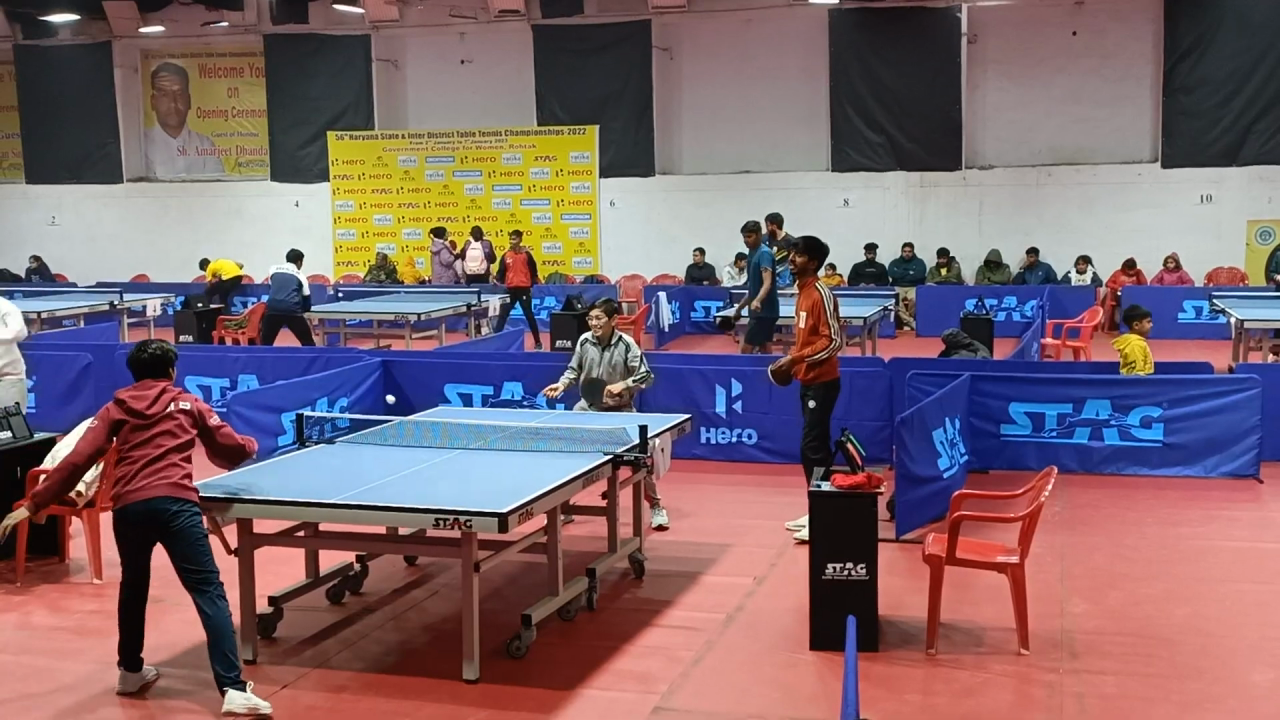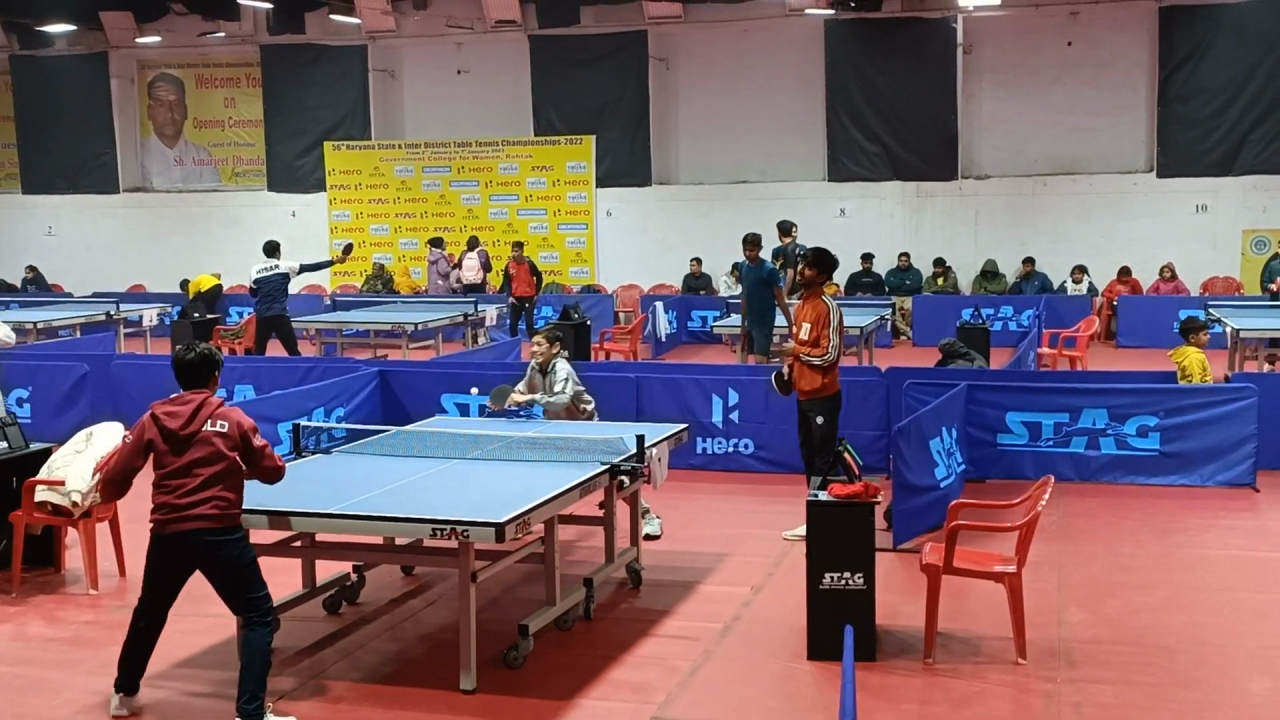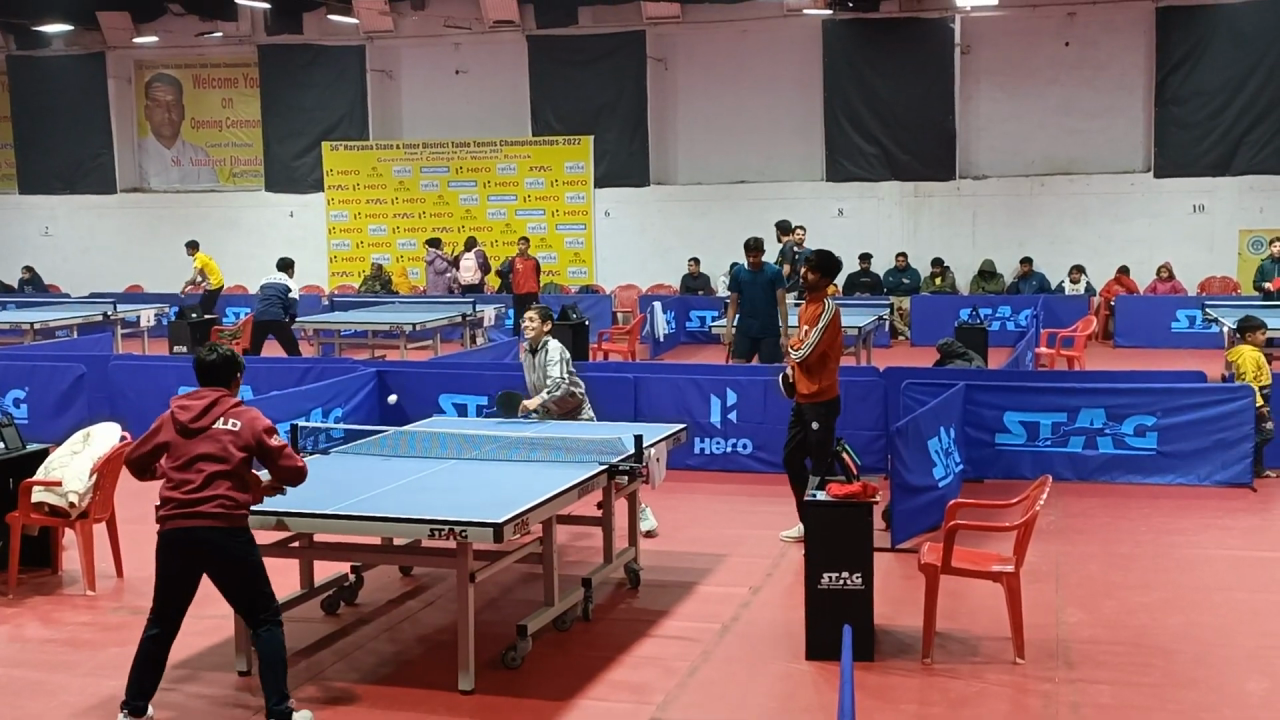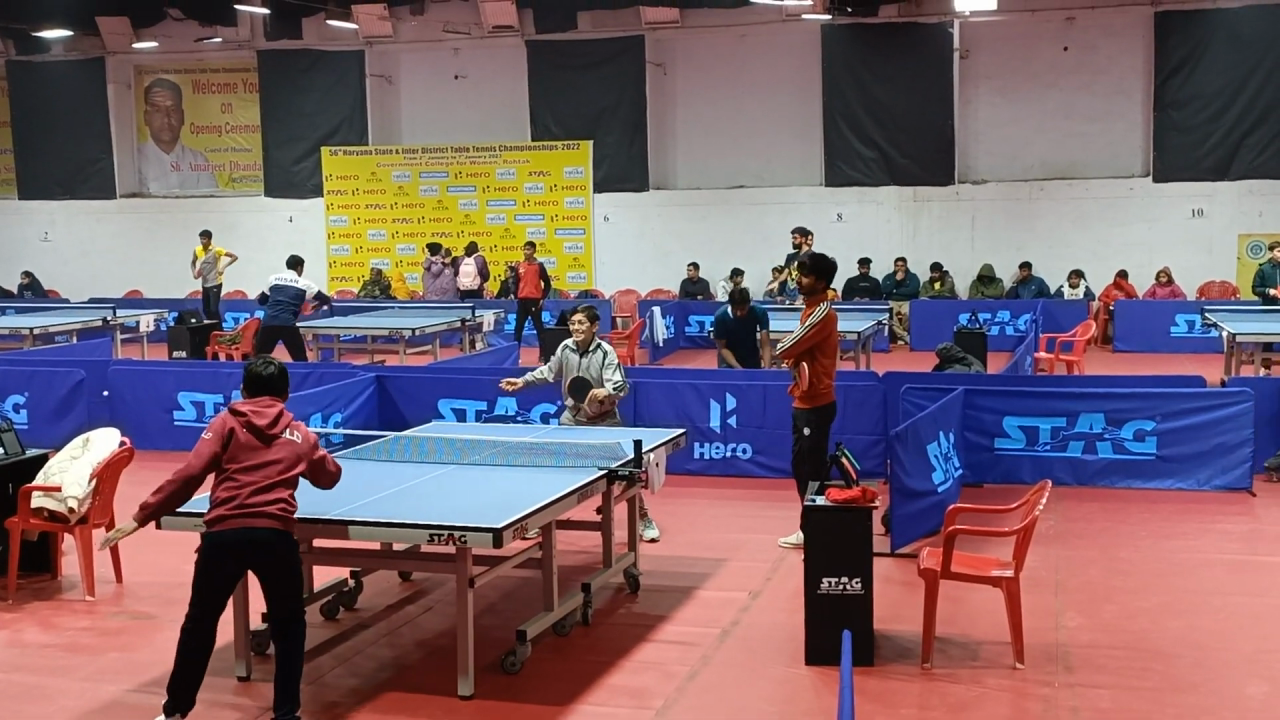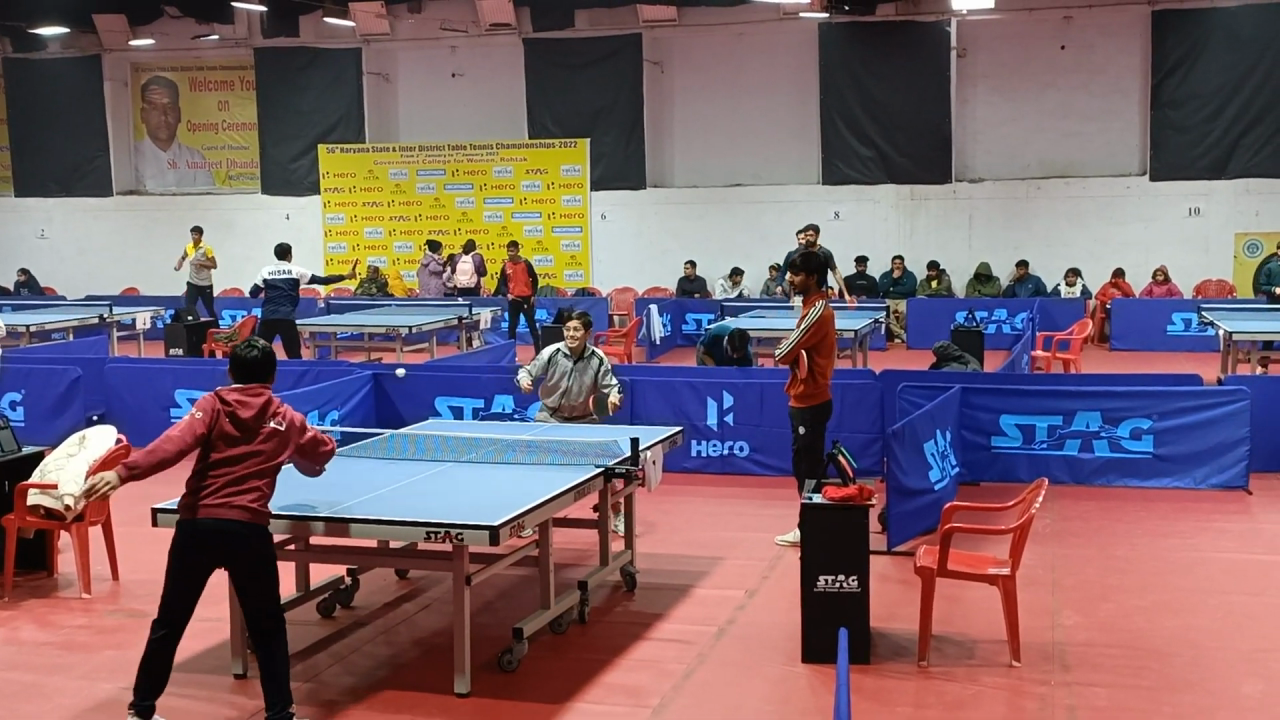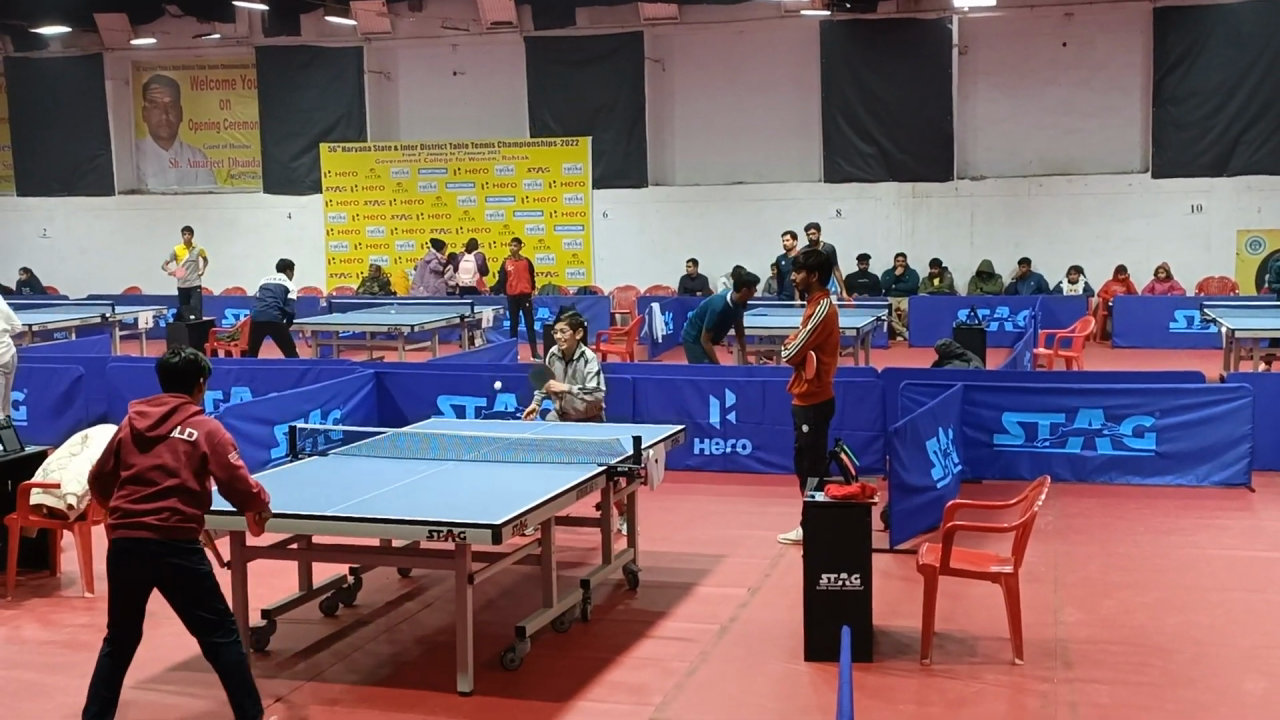
dt=0.4s
person 1, frame 1
left shoulder: (116, 409)
right shoulder: (188, 404)
left elbow: (77, 462)
right elbow: (232, 449)
left wrist: (32, 504)
right wrist: (249, 446)
left hip: (128, 509)
right hip: (174, 504)
left knee: (133, 586)
right knee: (209, 592)
left ankle: (131, 671)
right ankle: (234, 689)
person 1, frame 2
left shoulder: (151, 421)
right shoulder: (232, 419)
left elbow: (116, 476)
right elbow: (272, 471)
left wrist: (107, 492)
right wrist: (241, 467)
left hip: (167, 534)
right hip: (220, 533)
left knee: (149, 610)
right knee: (258, 617)
person 1, frame 3
left shoulder: (172, 417)
right shoulder: (248, 419)
left elbow: (134, 462)
right elbow: (294, 473)
right wrist: (269, 484)
left hip: (174, 532)
right hip: (225, 532)
left knee: (162, 621)
right knee: (265, 620)
person 1, frame 4
left shoulder: (227, 423)
right shoulder: (300, 434)
left elbow: (191, 473)
right elbow: (330, 476)
left wrist: (141, 516)
left hip: (224, 533)
right hip: (276, 535)
left knee: (199, 624)
right knee: (289, 628)
person 1, frame 5
left shoulder: (213, 406)
right shoulder: (286, 419)
left elbow: (175, 442)
right elbow: (323, 450)
left wrist: (122, 472)
left hip: (198, 524)
right hip: (249, 529)
left knee: (169, 620)
right knee: (268, 624)
person 1, frame 6
left shoulder: (129, 424)
right shoulder: (206, 429)
left elbow: (99, 480)
right elbow: (242, 490)
left wrist: (119, 509)
right wrist: (261, 507)
left hip: (124, 545)
right hip: (174, 546)
left knee: (120, 639)
right knee: (221, 635)
person 2, frame 1
left shoulder: (821, 294)
right shoulder: (802, 293)
left elbow: (833, 341)
left wrist: (797, 358)
right wrist: (793, 356)
left hip: (822, 382)
right hip: (808, 381)
left knee: (811, 449)
right knee: (818, 448)
person 2, frame 2
left shoulder: (827, 308)
right shoulder: (801, 305)
left elbow: (829, 354)
left wrist: (795, 350)
right wrist: (791, 364)
left hip: (823, 397)
right hip: (804, 395)
left knee: (824, 464)
right knee: (810, 461)
person 2, frame 3
left shoulder: (827, 310)
right shoulder: (806, 306)
left elbow: (805, 352)
left wrist: (791, 343)
right wrist: (791, 366)
left hip: (821, 401)
right hip: (802, 398)
left knee: (820, 468)
right knee: (791, 459)
right ankle: (808, 522)
person 2, frame 4
left shoulder: (822, 313)
right shoulder: (811, 308)
left elbow: (784, 349)
right elbow: (798, 350)
left wrist: (789, 351)
right wrist: (794, 357)
left hip: (816, 404)
right hip: (804, 401)
left knee: (814, 471)
right knee: (801, 468)
person 2, frame 5
left shoulder: (817, 311)
right shoulder: (815, 307)
left elbow: (783, 355)
right elbow: (796, 349)
left wrist: (786, 350)
right wrist: (792, 352)
left hip: (810, 401)
right hip: (805, 399)
left knee: (810, 468)
right knee: (803, 467)
person 2, frame 6
left shoulder: (822, 309)
right shoulder: (816, 305)
left elbow: (790, 355)
right elbow: (796, 345)
left wrist: (790, 348)
right wrist: (793, 346)
left hip: (813, 400)
right hip: (807, 398)
left knee: (813, 467)
right knee: (804, 465)
person 3, frame 1
left shoulder: (626, 344)
right shoulder: (584, 341)
left elbow: (646, 377)
right elbow: (574, 370)
left wrist: (624, 384)
right wrist: (561, 385)
left hip: (620, 410)
right hip: (588, 407)
left ankle: (656, 507)
person 3, frame 2
left shoulder: (561, 369)
right shoulder: (535, 367)
left elbow: (561, 400)
right elbow: (525, 388)
left wrist: (528, 398)
right wrist: (513, 397)
left ankle: (647, 516)
person 3, frame 3
left shoulder: (554, 349)
right shoulder: (526, 350)
left elbow: (560, 384)
left wrist: (537, 401)
right wrist: (530, 403)
left hip: (576, 414)
right hip: (548, 416)
left ankle: (641, 510)
person 3, frame 4
left shoulder: (605, 352)
right shoulder: (565, 348)
left elbow: (621, 386)
right elbow: (548, 371)
left wrist: (605, 391)
right wrist: (522, 381)
left hip: (604, 420)
right hip: (573, 419)
left ankle: (644, 520)
person 3, frame 5
left shoulder: (597, 358)
right shoulder: (552, 352)
left elbow: (612, 386)
right elbow: (527, 370)
left wrist: (614, 396)
right wrist: (524, 380)
left hip: (583, 419)
right hip: (550, 417)
left ankle: (618, 516)
person 3, frame 6
left shoulder: (589, 359)
right shoulder: (553, 355)
left elbow: (596, 394)
left wrist: (565, 388)
right wrist: (536, 402)
left hip: (589, 421)
right hip: (559, 418)
left knee: (608, 471)
right knee: (539, 465)
left ankle: (624, 516)
right ankle: (533, 515)
